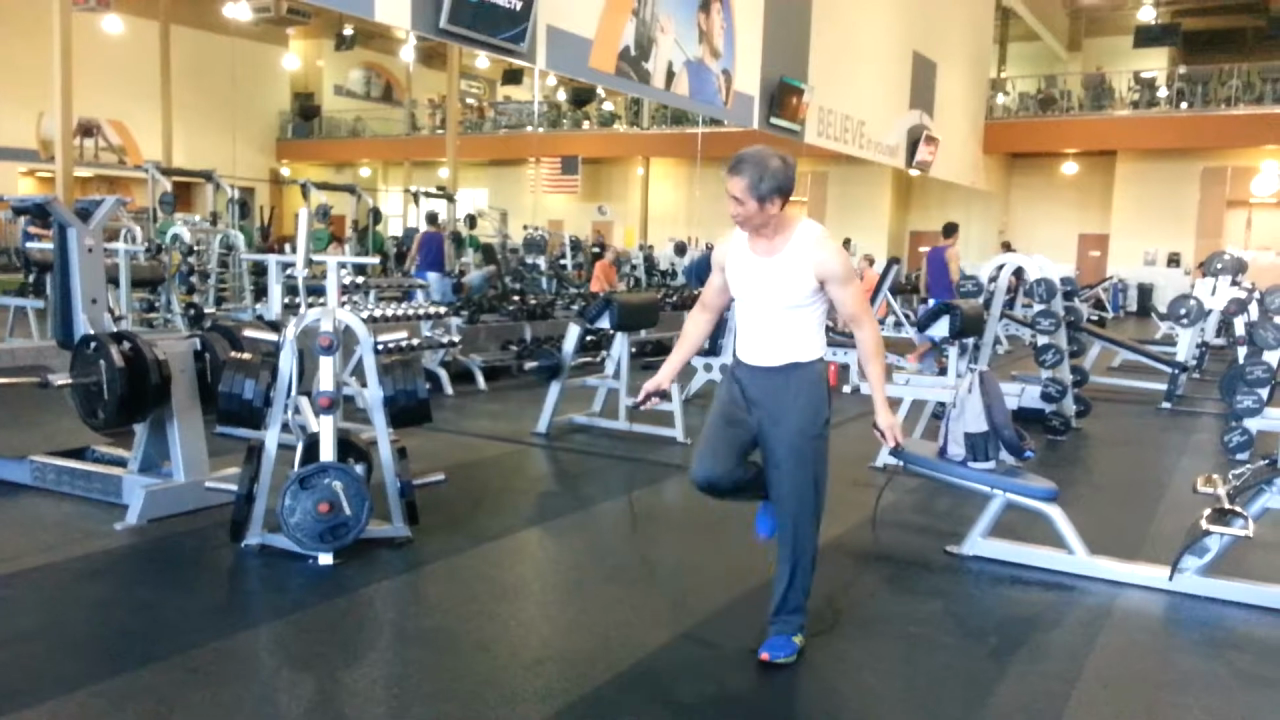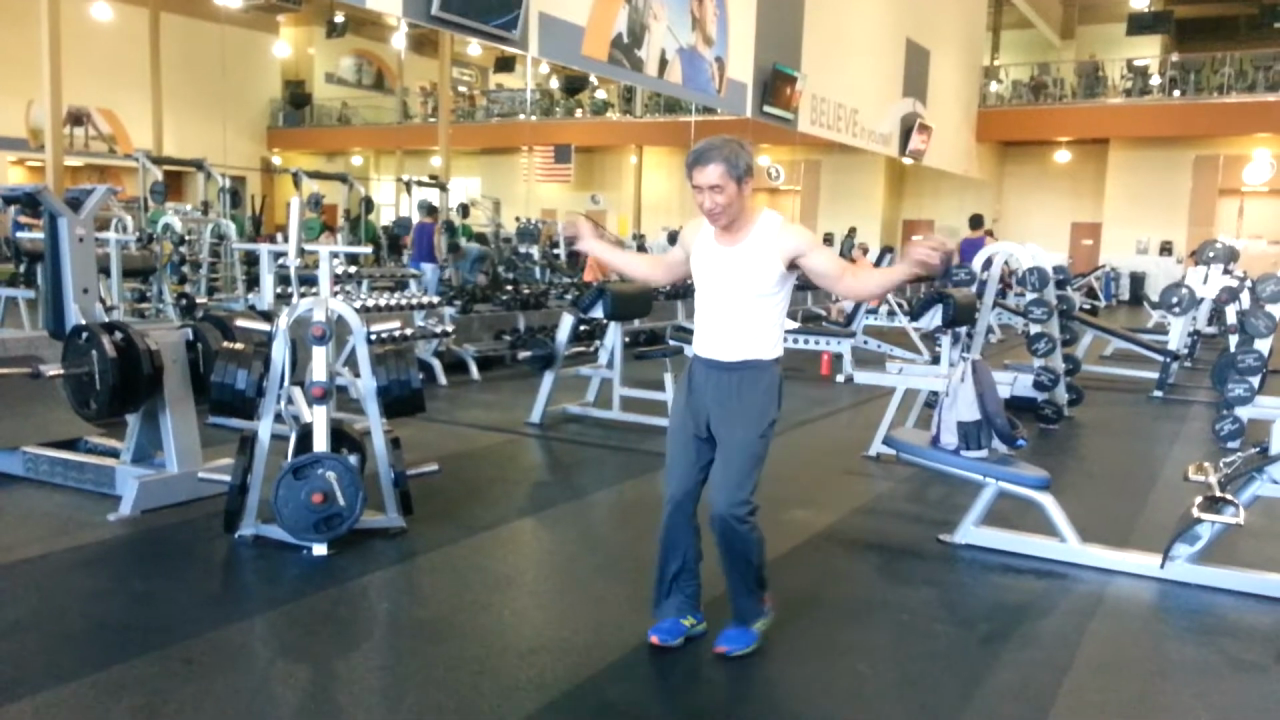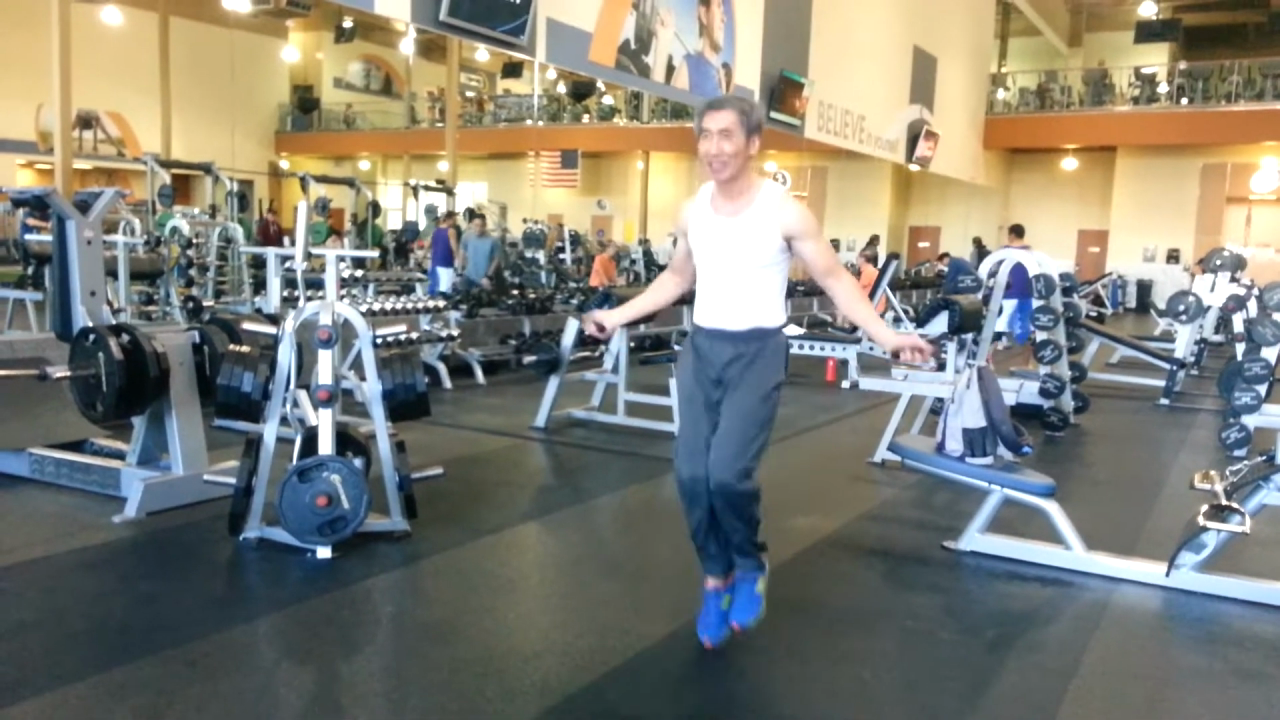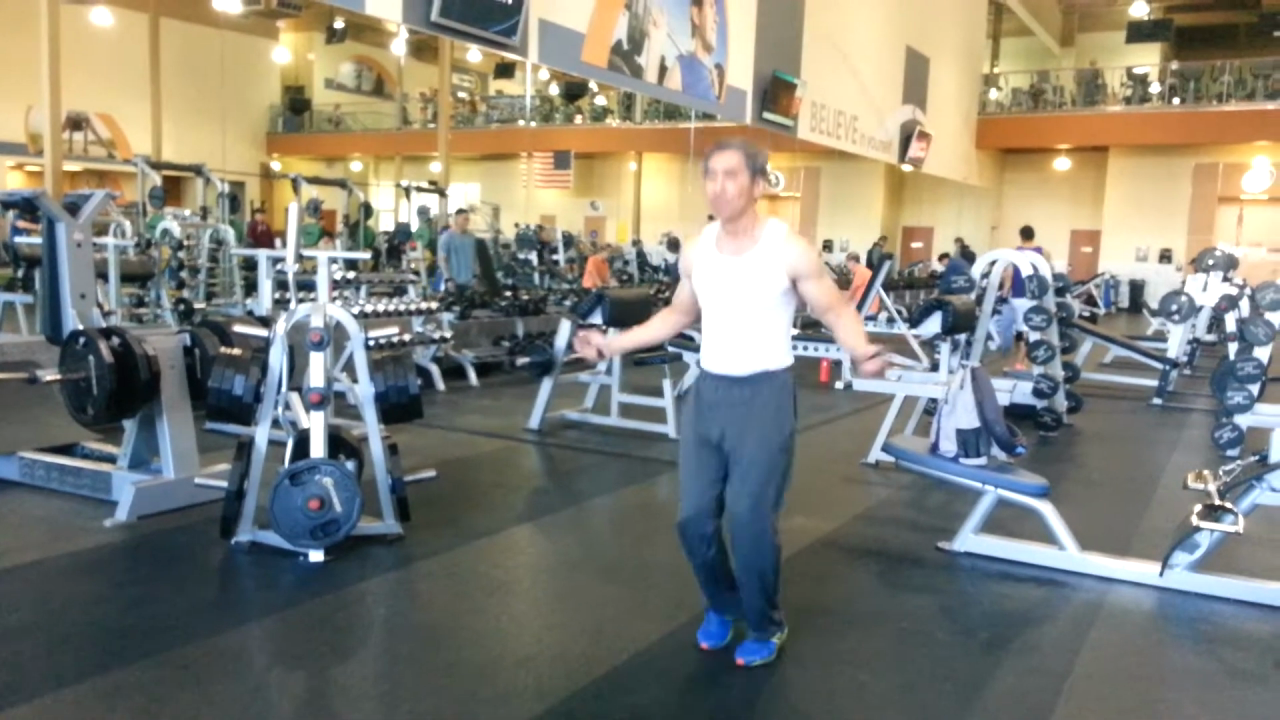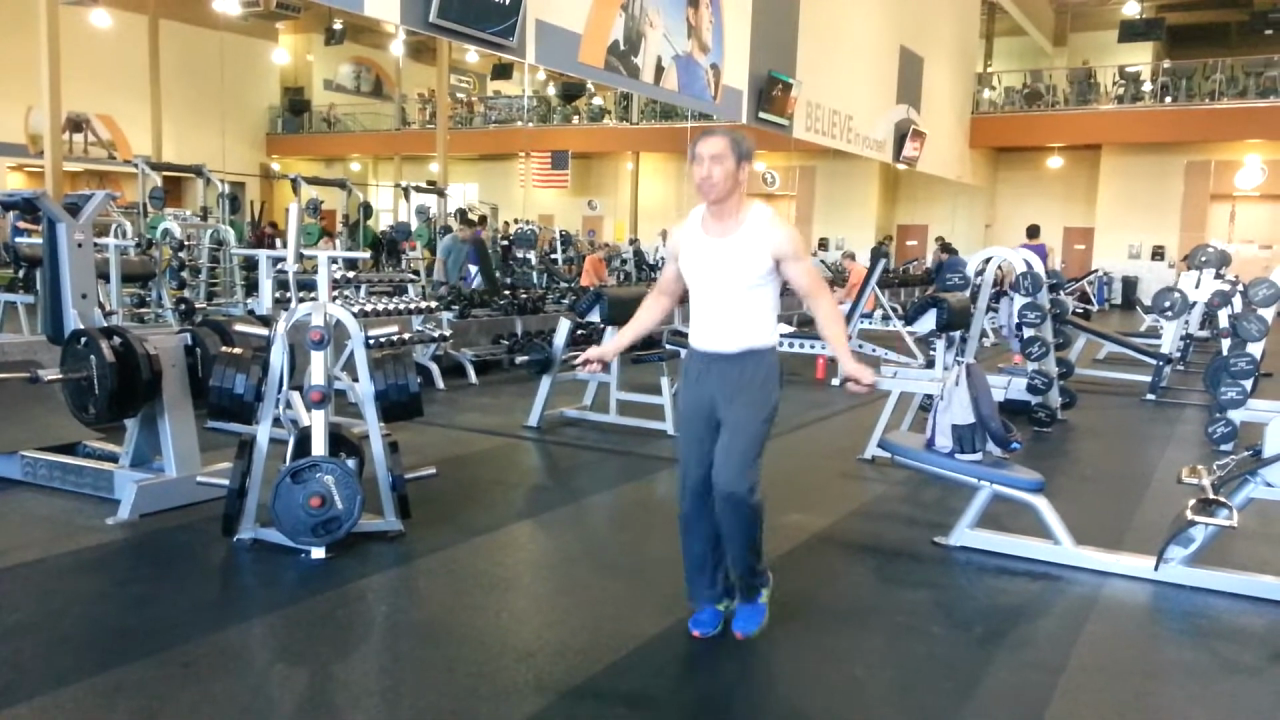
dt=0.5s
person 1, frame 1
left shoulder: (821, 250)
right shoulder: (729, 248)
left elbow: (862, 325)
right elbow: (705, 311)
left wrist: (881, 404)
right wrist: (667, 372)
left hip: (798, 384)
right hip: (742, 378)
left knee: (797, 510)
right knee: (709, 472)
left ankle: (787, 624)
right ankle: (766, 489)
person 1, frame 2
left shoulder: (786, 237)
right shoulder: (696, 235)
left elbow: (850, 283)
right elbow: (659, 271)
left wrist: (908, 266)
right wrist: (595, 249)
left hip: (753, 381)
right hip: (701, 376)
left knee: (726, 506)
right knee: (676, 498)
left ankle: (751, 606)
right ankle: (679, 608)
person 1, frame 3
left shoulder: (784, 211)
right shoulder: (692, 211)
left elbow: (834, 278)
left wrist: (883, 335)
right wrist: (620, 316)
left hip: (757, 351)
right hip: (701, 348)
left knee: (727, 472)
right knee: (691, 473)
left ankle: (749, 562)
right ankle: (718, 572)
person 1, frame 4
left shoulder: (792, 251)
right shoulder: (696, 250)
left elbow: (837, 312)
right elbow: (680, 314)
left wrist: (859, 351)
right wrist: (616, 342)
left hip: (765, 393)
right hip: (709, 391)
left knee: (751, 521)
right knee: (694, 517)
left ankle: (764, 626)
right ankle: (724, 604)
person 1, frame 5
left shoulder: (775, 233)
right shoulder: (682, 237)
left elbow: (818, 298)
right elbow: (663, 298)
left wrist: (846, 360)
right wrist: (613, 346)
left hip: (753, 370)
right hip: (699, 369)
left knee: (733, 486)
right knee: (696, 493)
left ankle: (752, 587)
right ankle: (711, 594)
